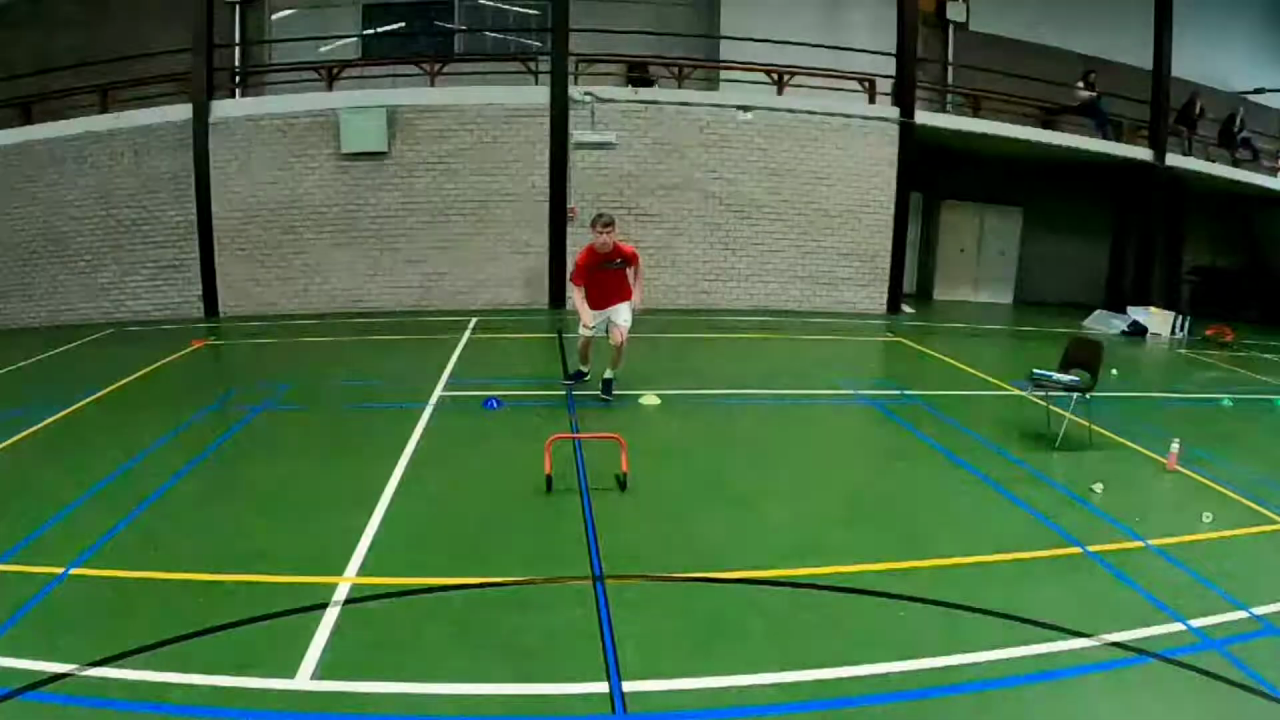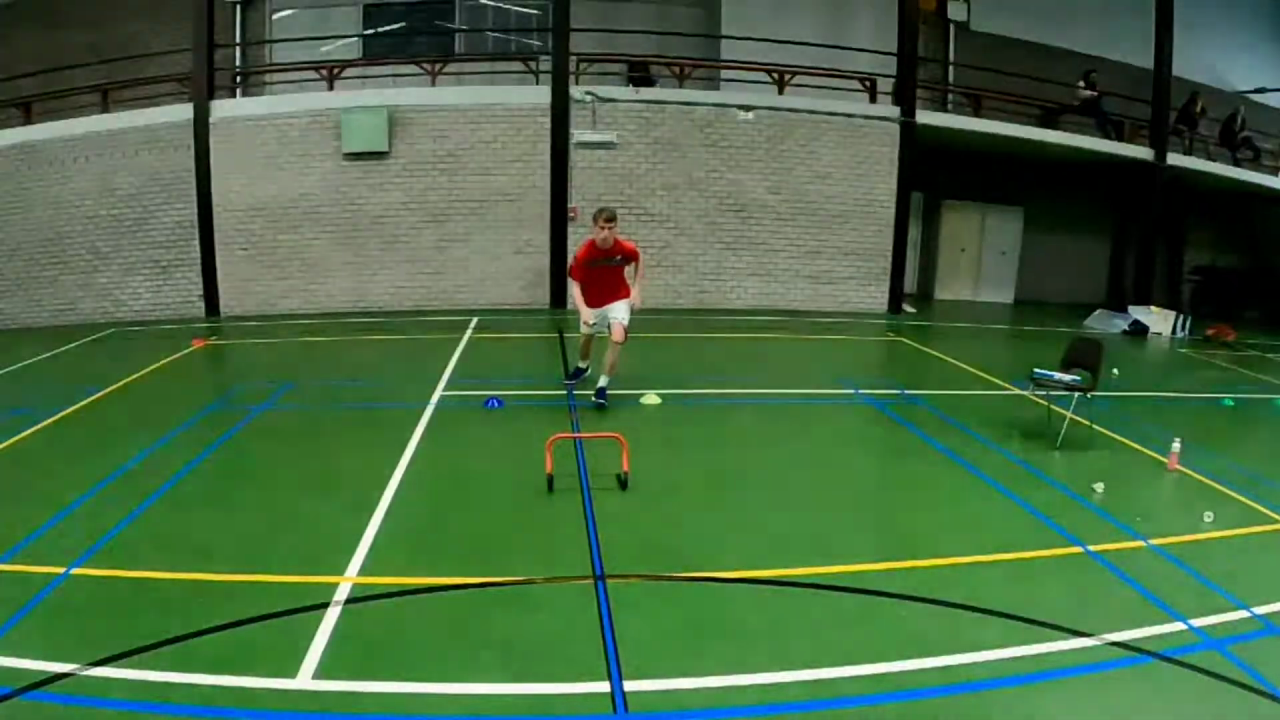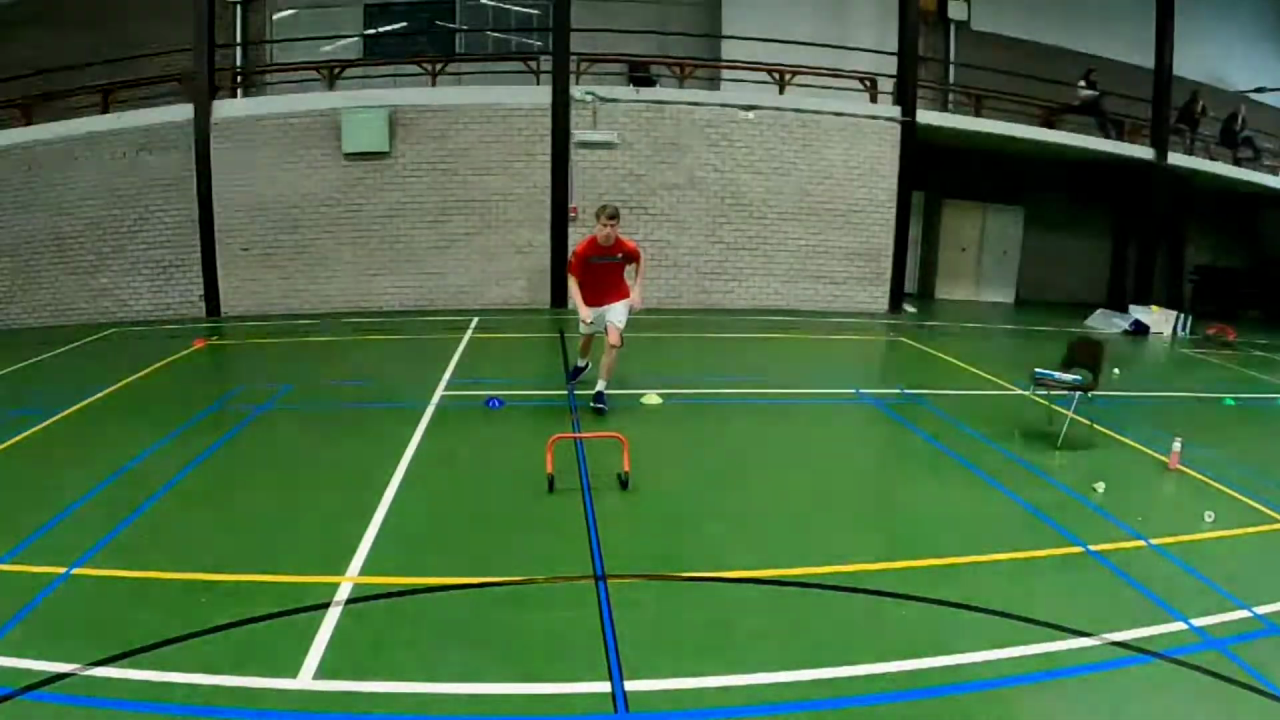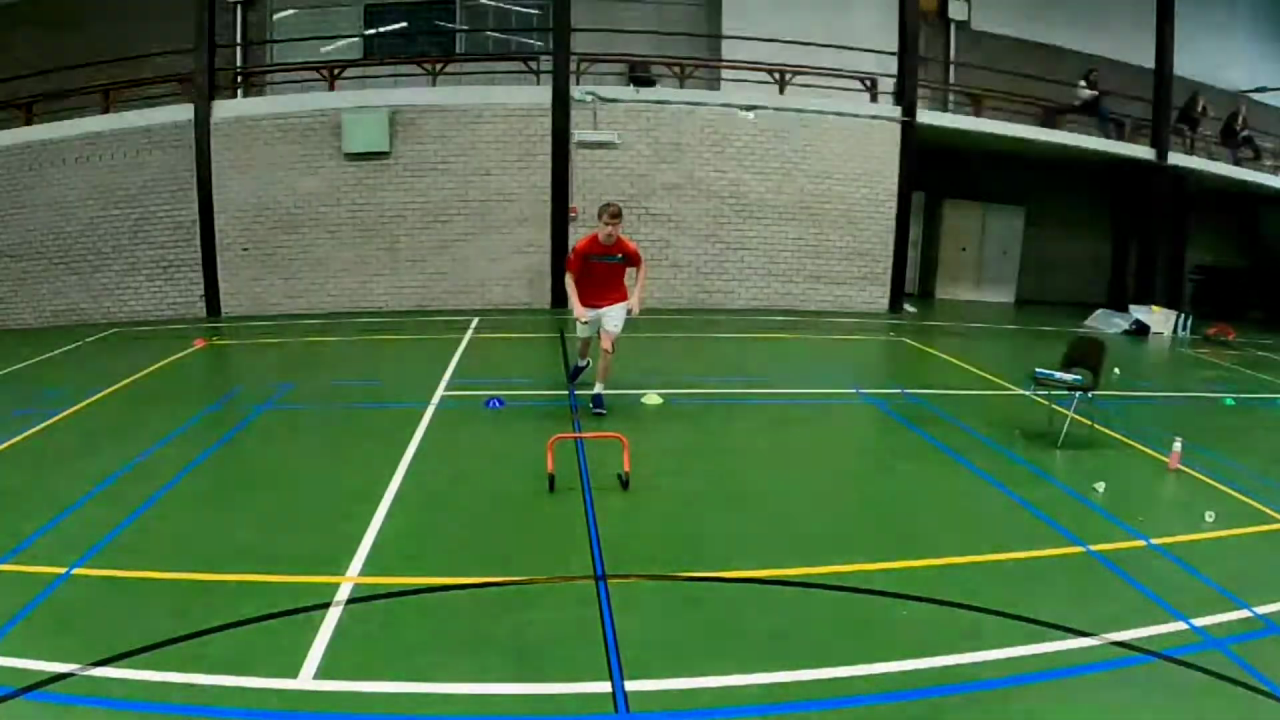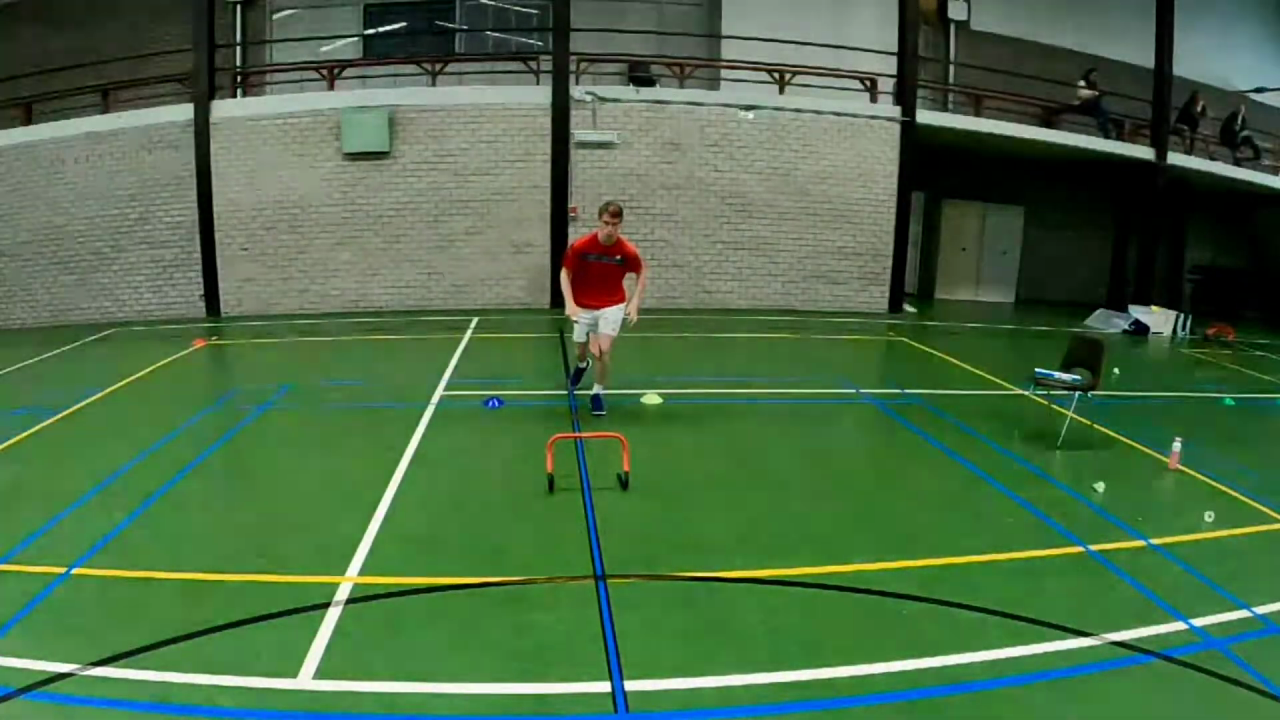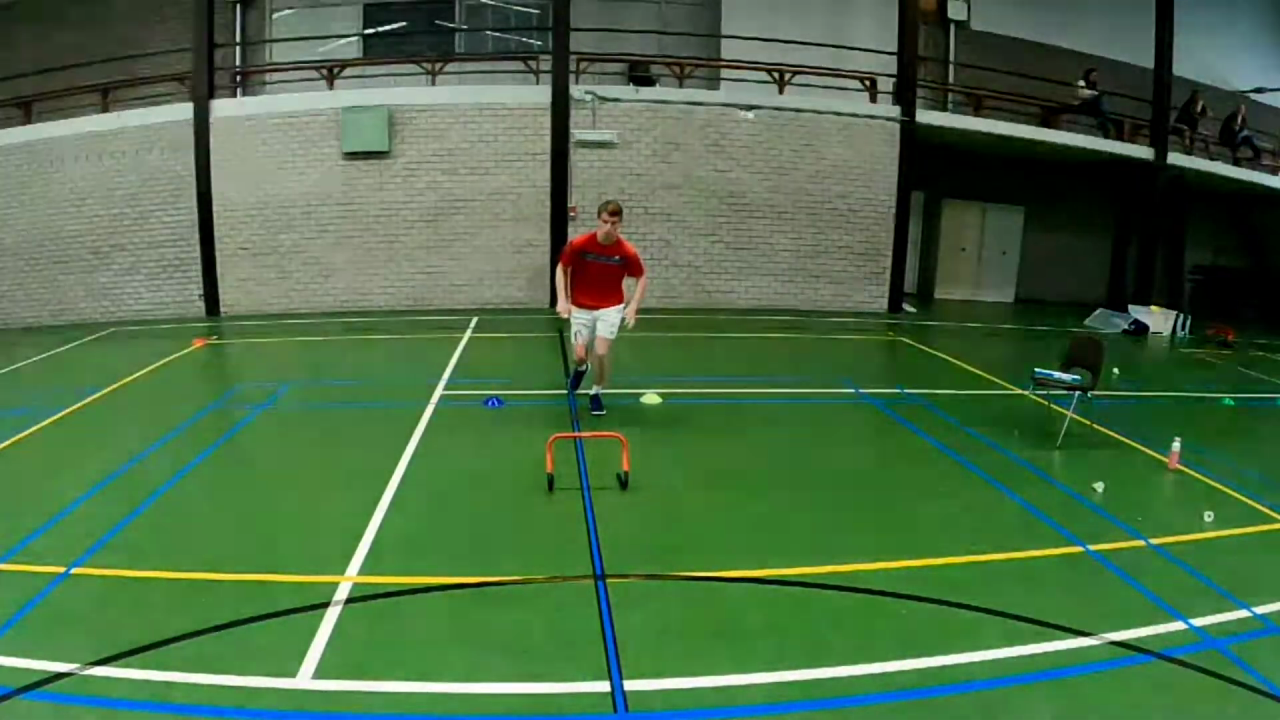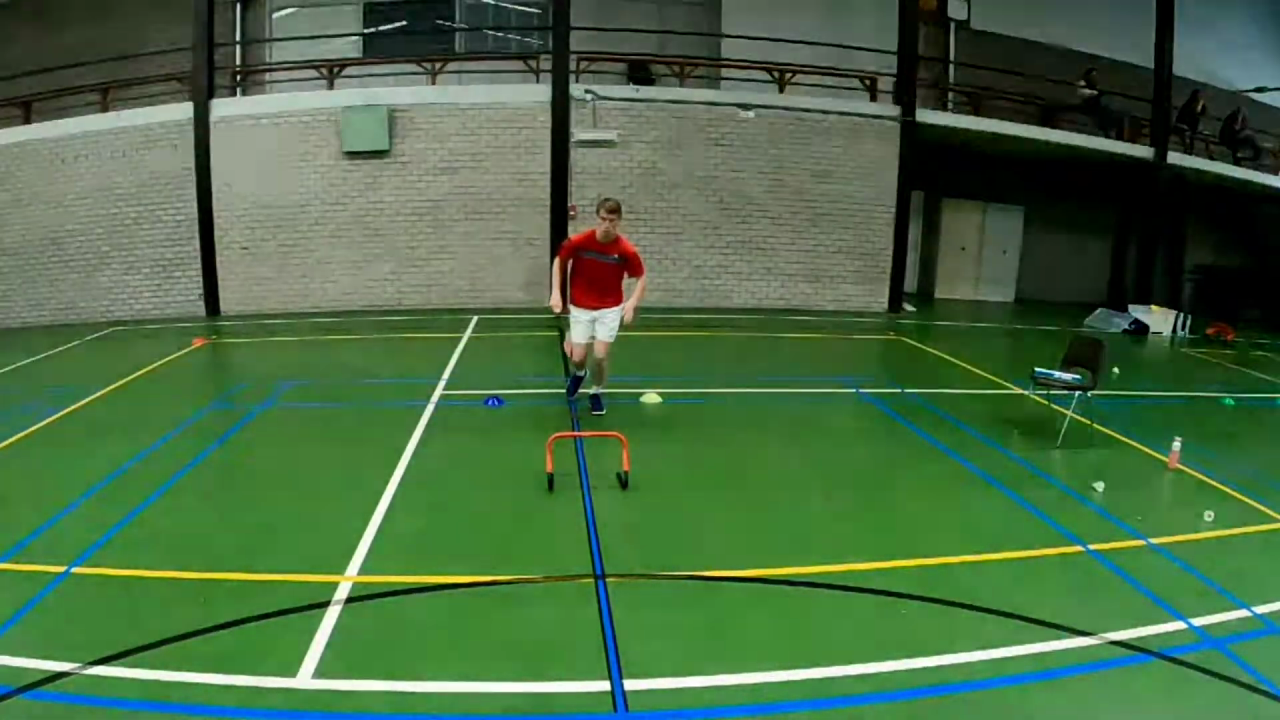
dt=0.5s
person 1, frame 1
left shoulder: (626, 252)
right shoulder: (584, 258)
left elbow: (637, 266)
right elbow: (577, 291)
left wrist: (637, 291)
right wrist: (583, 315)
left hip: (621, 302)
right hip: (594, 306)
left knee: (619, 341)
right knee: (584, 342)
left ankle: (609, 377)
right ankle: (584, 370)
person 1, frame 2
left shoulder: (627, 248)
right shoulder: (583, 254)
left elbow: (639, 261)
right elbow: (575, 285)
left wrist: (636, 290)
right wrist: (583, 311)
left hip: (619, 299)
right hip: (592, 303)
left knee: (617, 339)
right knee: (586, 338)
left ankle: (602, 386)
right ankle: (583, 367)
person 1, frame 3
left shoulder: (627, 247)
right shoulder: (582, 250)
left elbow: (640, 262)
right elbow: (573, 280)
left wrist: (636, 291)
right wrist: (581, 308)
left hip: (617, 301)
right hip: (590, 303)
left knee: (613, 343)
right knee: (586, 338)
left ankle: (600, 391)
right ankle: (582, 365)
person 1, frame 4
left shoulder: (628, 249)
right shoulder: (582, 248)
left elbow: (641, 266)
right elbow: (570, 277)
left wrist: (636, 295)
right wrist: (576, 306)
left hip: (615, 304)
right hip: (587, 305)
left knee: (607, 347)
right knee: (584, 343)
left ankle: (598, 392)
right ankle: (582, 363)
person 1, frame 5
left shoulder: (627, 251)
right shoulder: (581, 246)
left elbow: (642, 272)
right elbow: (565, 272)
left wrist: (635, 301)
right wrist: (569, 303)
left hip: (612, 306)
right hip: (583, 307)
left knee: (604, 350)
right knee: (581, 350)
left ankle: (597, 393)
right ankle: (582, 365)
person 1, frame 6
left shoulder: (627, 252)
right shoulder: (579, 245)
left elbow: (641, 277)
right elbow: (561, 268)
left wrist: (633, 306)
right wrist: (562, 300)
left hip: (611, 308)
right hip: (581, 307)
left knee: (601, 354)
right knee: (579, 356)
left ankle: (596, 393)
right ankle: (581, 367)
person 1, frame 7
left shoulder: (626, 250)
right shoulder: (577, 242)
left elbow: (641, 277)
right elbow: (559, 261)
left wrist: (632, 302)
right wrist: (555, 294)
left hip: (610, 309)
right hip: (580, 307)
left knee: (600, 356)
right knee: (577, 358)
left ankle: (596, 393)
right ankle: (579, 374)
